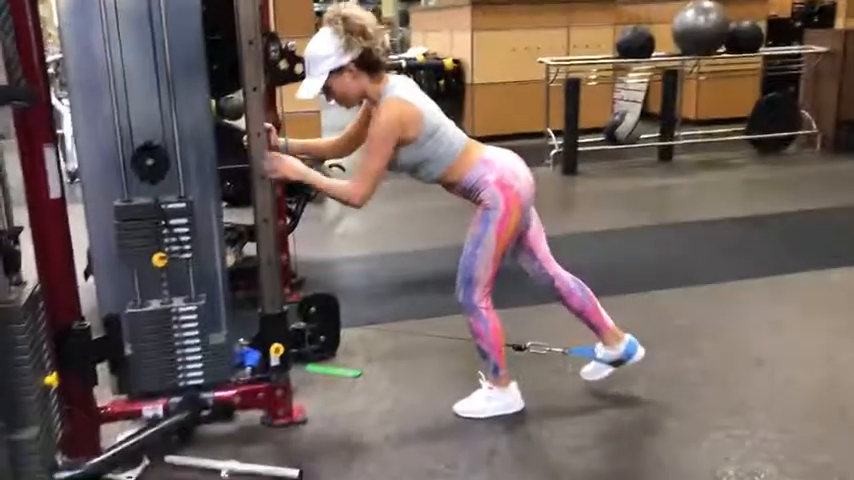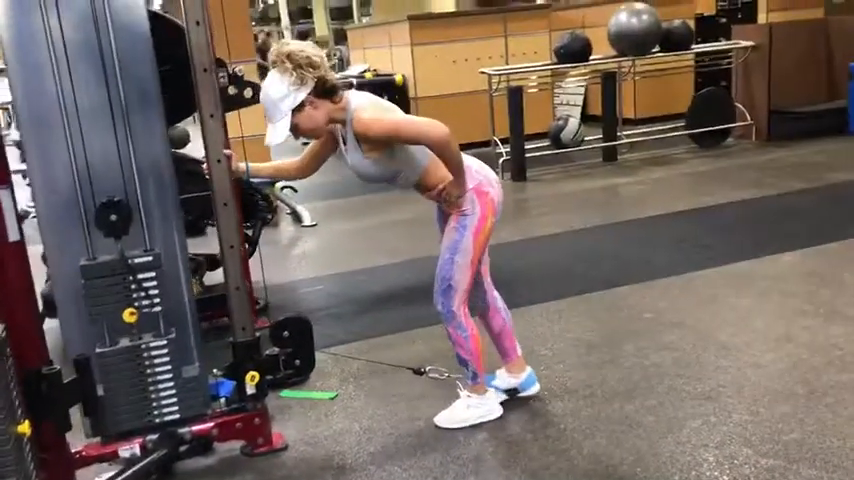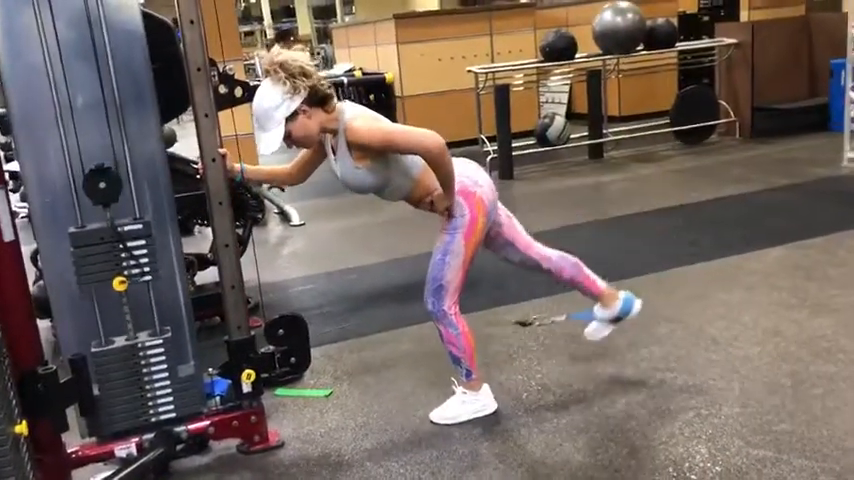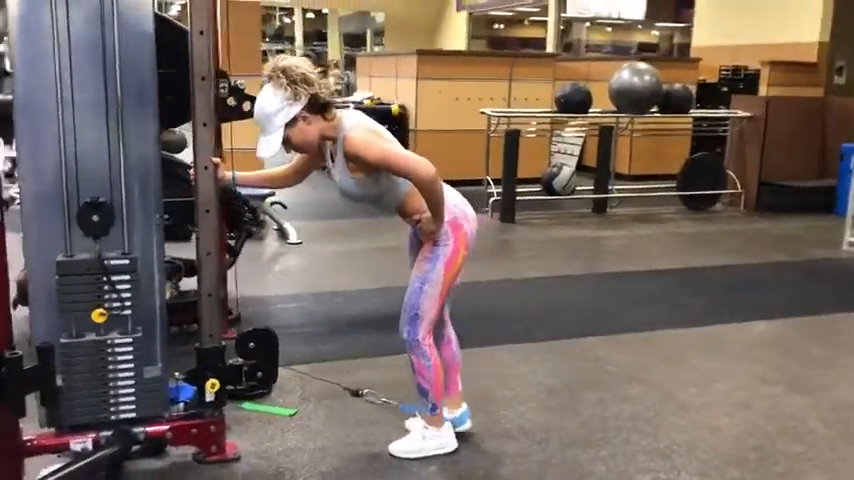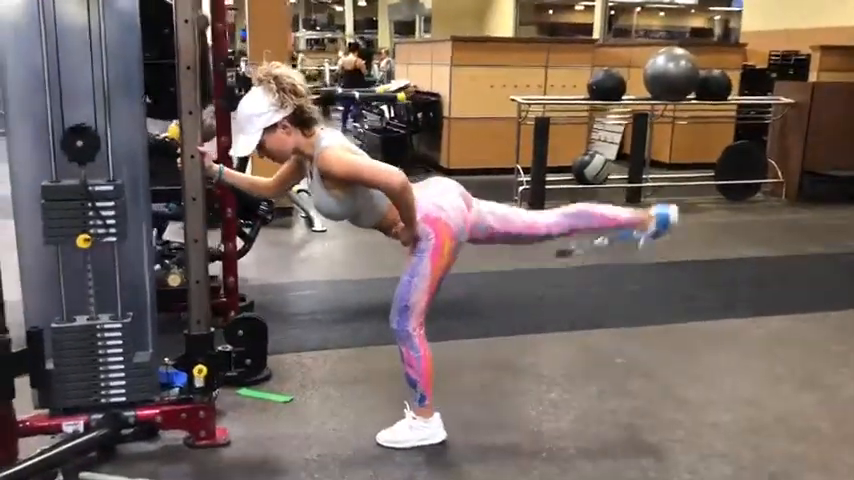
dt=1s
person 1, frame 1
left shoulder: (389, 114)
right shoulder: (383, 94)
left elbow: (357, 193)
right elbow: (341, 146)
left wrist: (299, 172)
right wrist: (283, 144)
left hip: (498, 188)
right hip: (503, 177)
left knee: (472, 296)
right knee: (546, 271)
left ankle: (502, 390)
right ankle: (615, 344)
person 1, frame 2
left shoulder: (362, 120)
right shoulder: (335, 122)
left elbow: (438, 132)
right elbow: (301, 169)
left wrist: (458, 182)
right wrist: (241, 169)
left hip: (473, 191)
right hip: (458, 192)
left knee: (449, 302)
right knee: (476, 288)
left ankle: (480, 397)
right ankle: (516, 370)
person 1, frame 3
left shoulder: (355, 127)
right shoulder: (329, 132)
left elbow: (432, 142)
right elbow: (294, 174)
left wrist: (447, 195)
right wrist: (239, 171)
left hip: (464, 195)
right hip: (464, 191)
left knee: (440, 303)
right knee: (531, 253)
left ankle: (475, 394)
right ankle: (611, 299)
person 1, frame 4
left shoulder: (353, 138)
right shoulder: (327, 138)
left elbow: (426, 172)
right elbow: (289, 176)
left wrist: (437, 221)
right wrist: (229, 177)
left hip: (448, 222)
right hip: (429, 222)
left knee: (416, 329)
right knee: (433, 321)
left ankle: (436, 430)
right ankle: (452, 408)
person 1, frame 5
left shoulder: (328, 156)
right shoulder: (307, 153)
left elbow: (396, 181)
right elbow: (272, 189)
left wrist: (409, 229)
right wrist: (220, 172)
left hip: (436, 221)
right hip: (443, 202)
left knee: (406, 325)
right knee: (550, 223)
left ankle: (424, 421)
right ankle: (645, 218)
